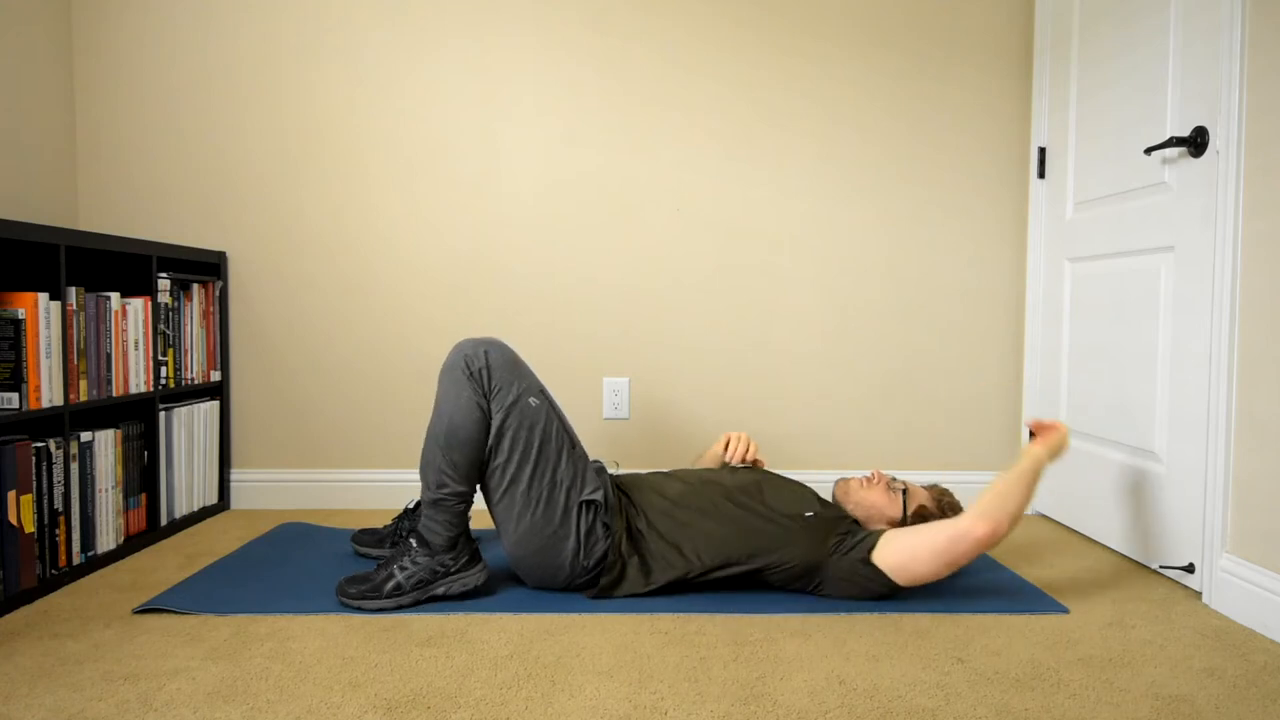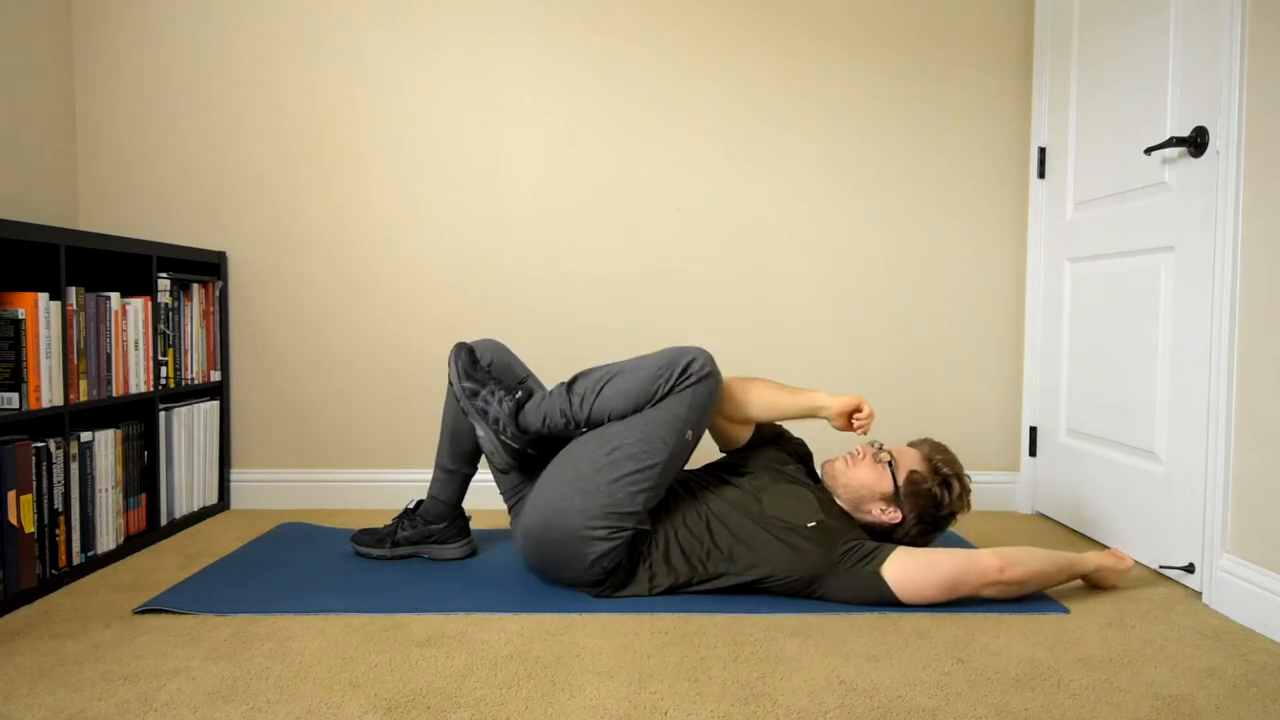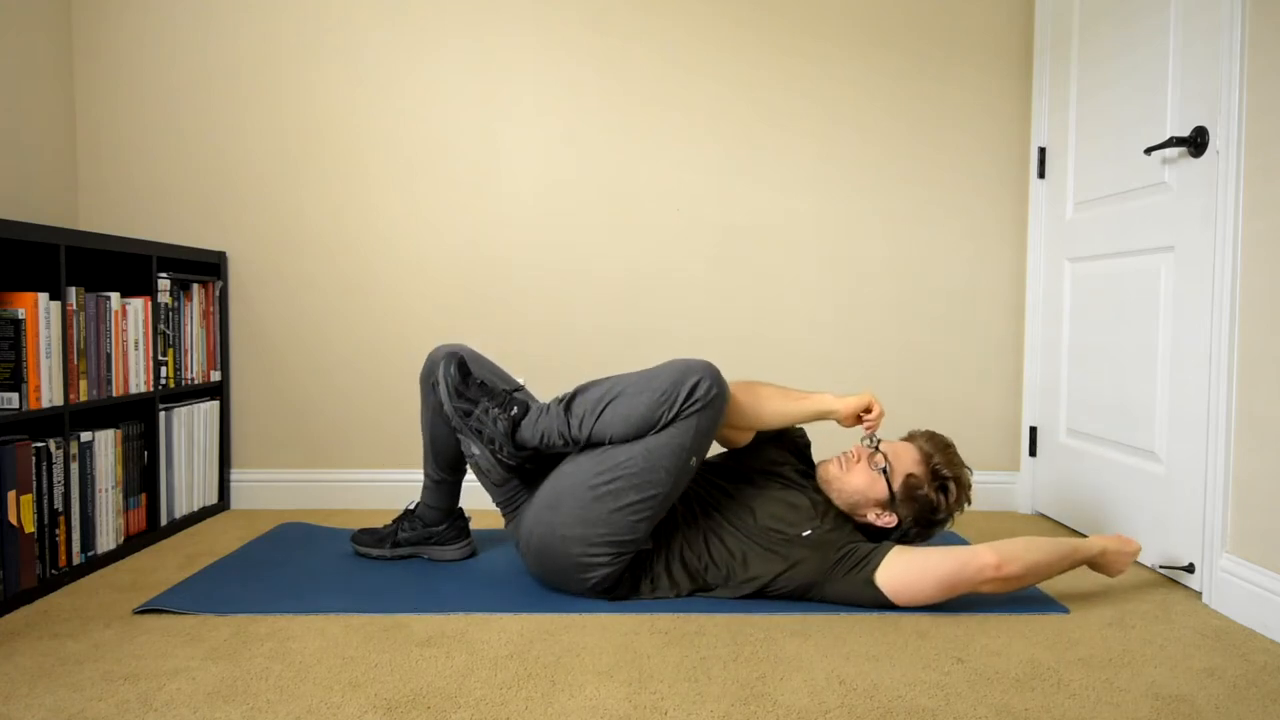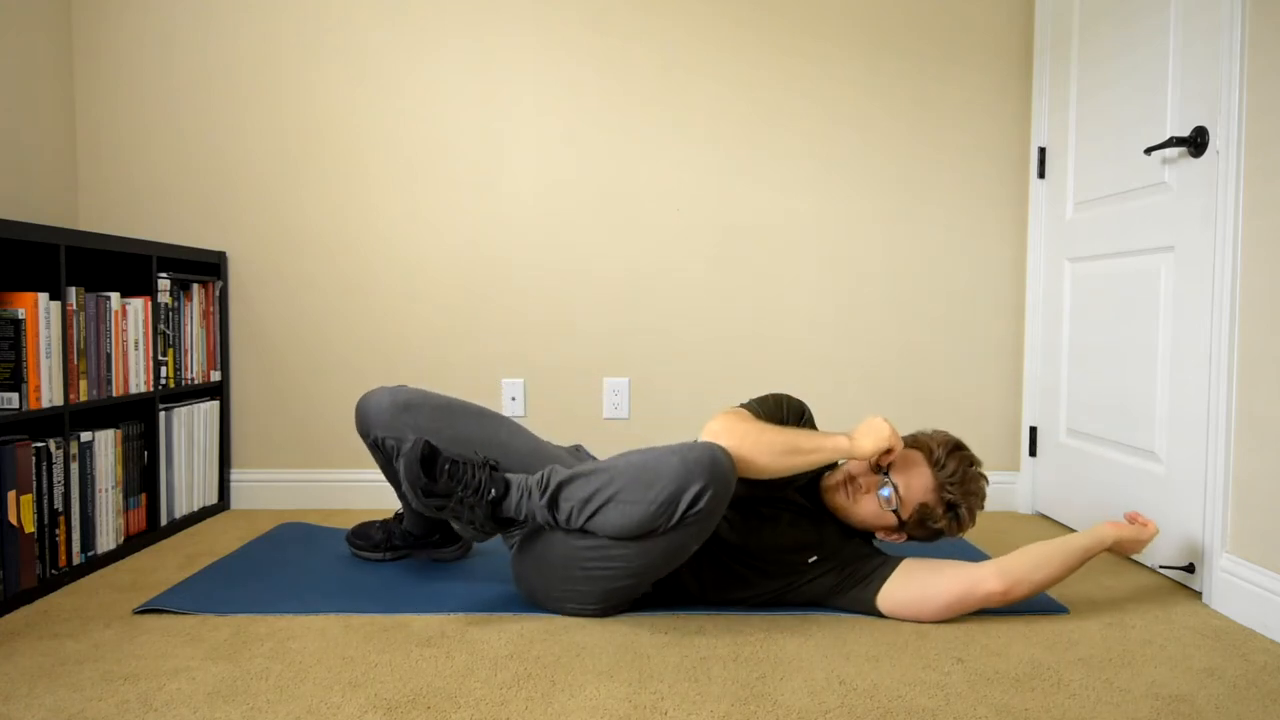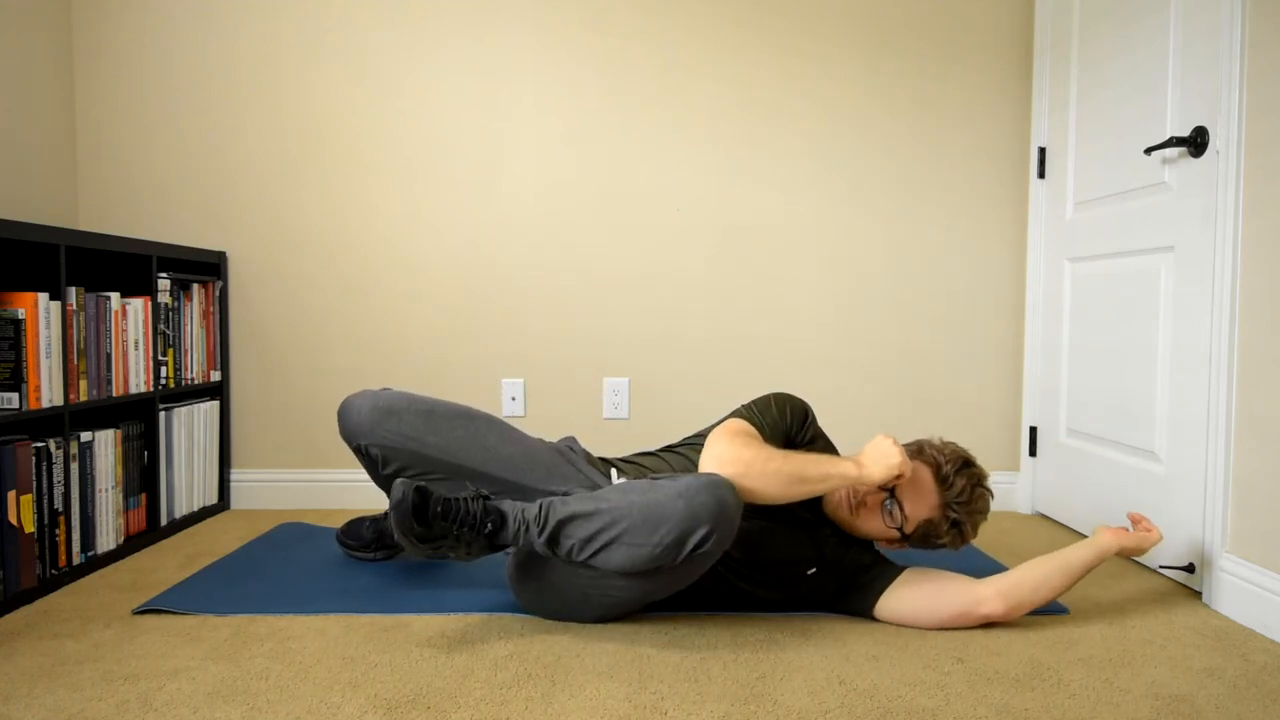
dt=1s
person 1, frame 1
left shoulder: (840, 553)
right shoulder: (812, 515)
left elbow: (974, 532)
right wrist: (727, 453)
left hip: (578, 542)
right hip: (604, 500)
left knee: (479, 362)
right knee: (484, 366)
left ankle: (439, 553)
right ankle: (433, 521)
person 1, frame 2
left shoulder: (844, 555)
right shoulder: (786, 464)
left elbow: (991, 570)
right elbow: (725, 402)
right wrist: (823, 403)
left hip: (581, 540)
right hip: (552, 506)
left knee: (690, 366)
right knee: (483, 355)
left ankle: (523, 418)
right ankle: (439, 522)
person 1, frame 3
left shoulder: (843, 556)
right shoulder: (786, 456)
left elbow: (986, 566)
right elbow: (726, 410)
right wrist: (831, 404)
left hip: (576, 552)
right hip: (549, 507)
left knee: (692, 380)
right knee: (449, 364)
left ankle: (514, 430)
right ankle: (437, 525)
person 1, frame 4
left shoulder: (844, 563)
right shoulder: (787, 416)
left elbow: (992, 581)
right elbow: (722, 433)
right wrist: (845, 443)
left hip: (571, 578)
right hip: (567, 488)
left knee: (701, 473)
right knee: (385, 411)
left ankle: (496, 503)
right ankle: (433, 528)
person 1, frame 5
left shoulder: (845, 567)
right shoulder: (789, 420)
left elbow: (989, 601)
right elbow: (722, 457)
right wrist: (854, 463)
left hip: (567, 584)
right hip: (579, 479)
left knee: (707, 506)
right knee: (369, 416)
left ankle: (490, 525)
right ankle: (415, 524)
